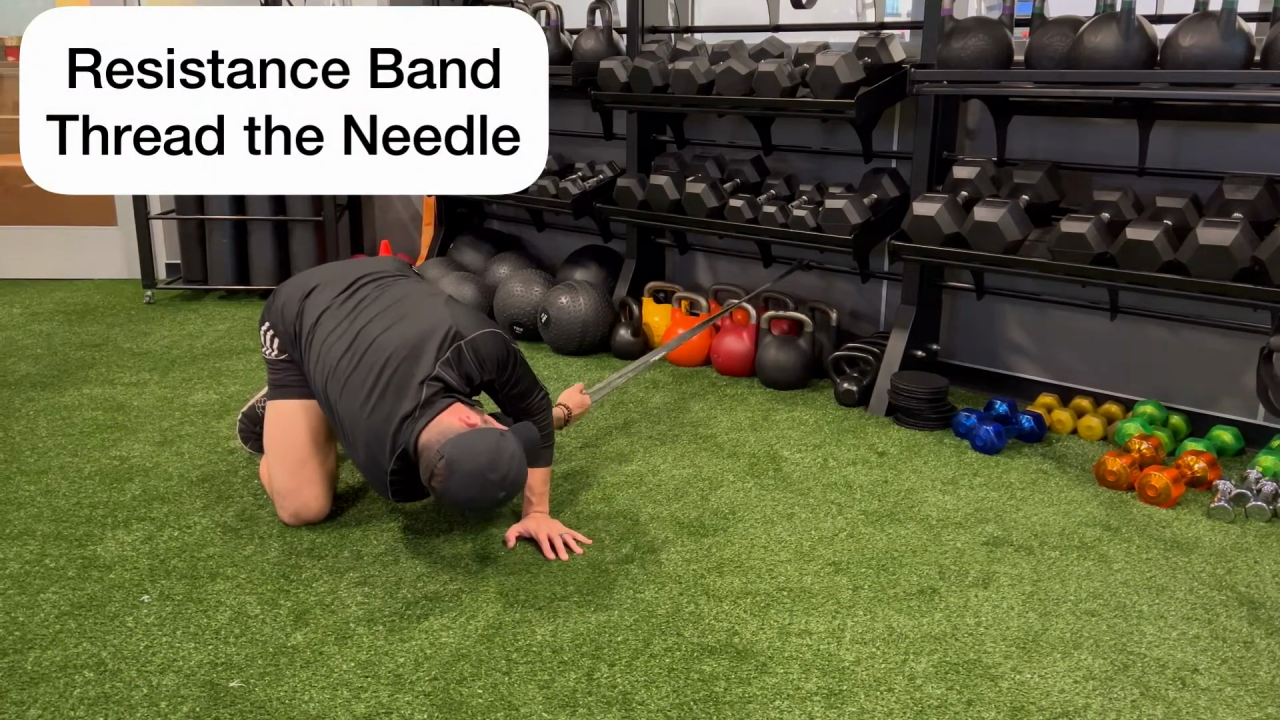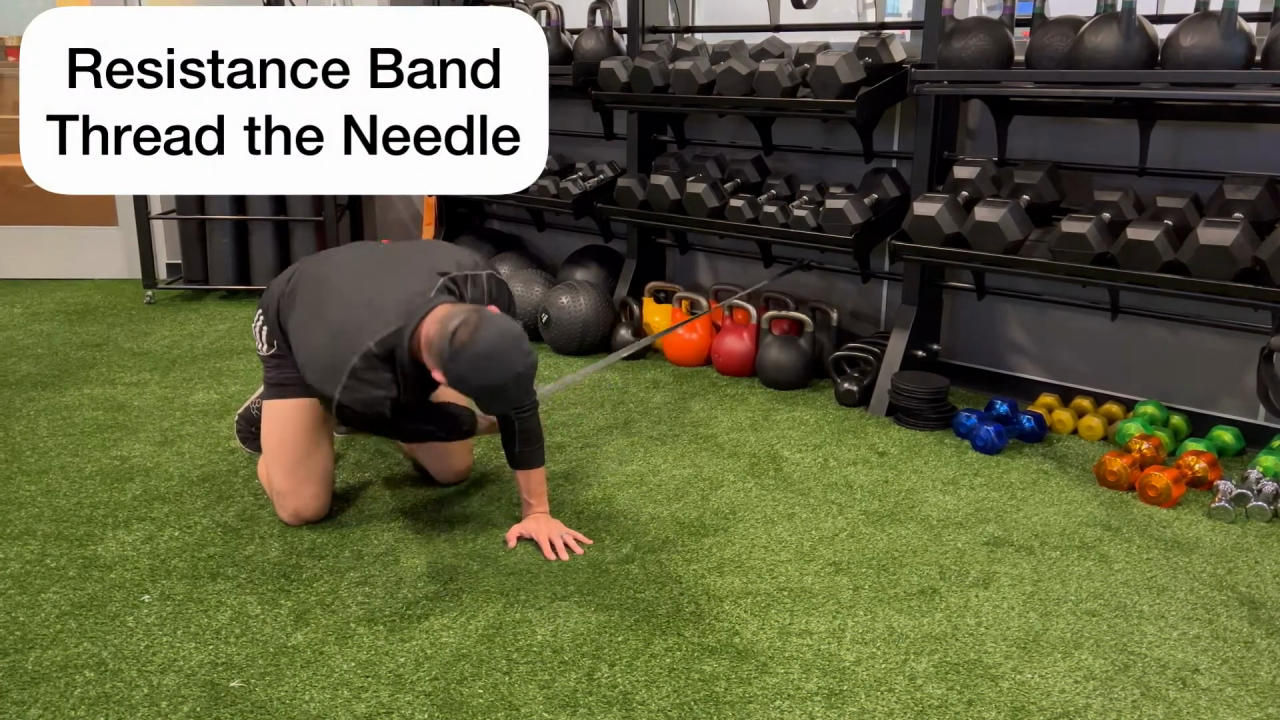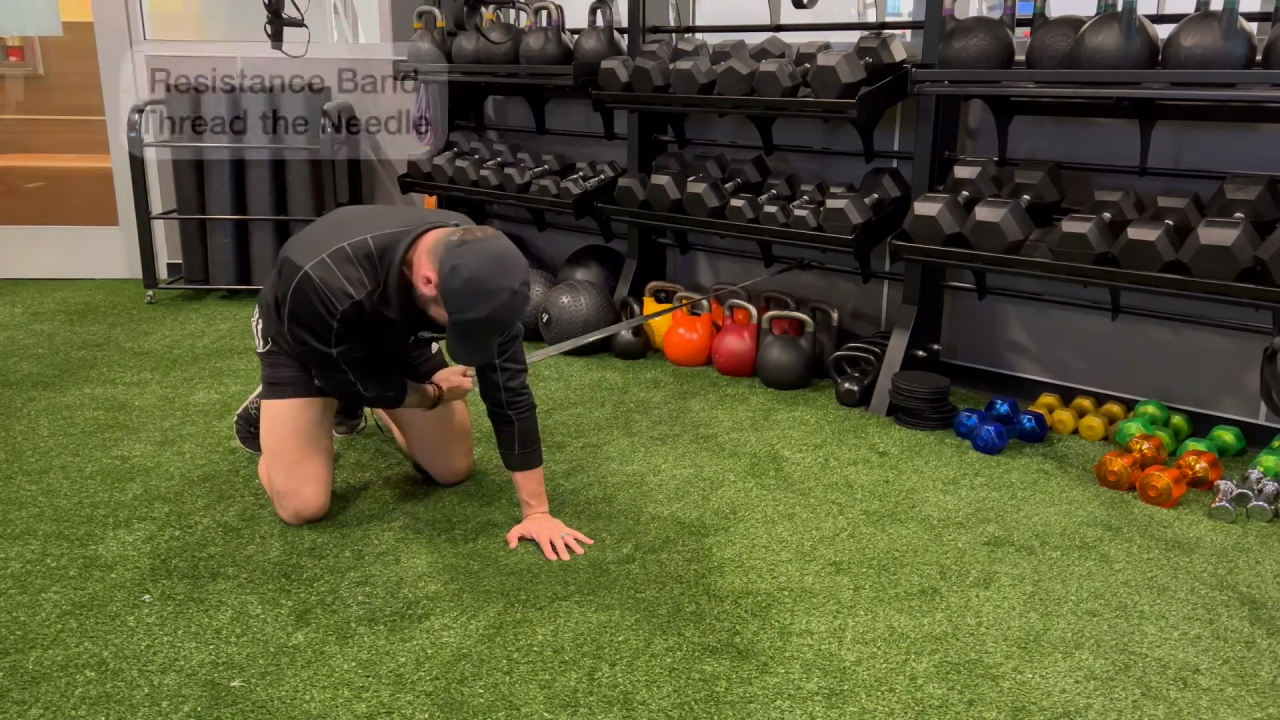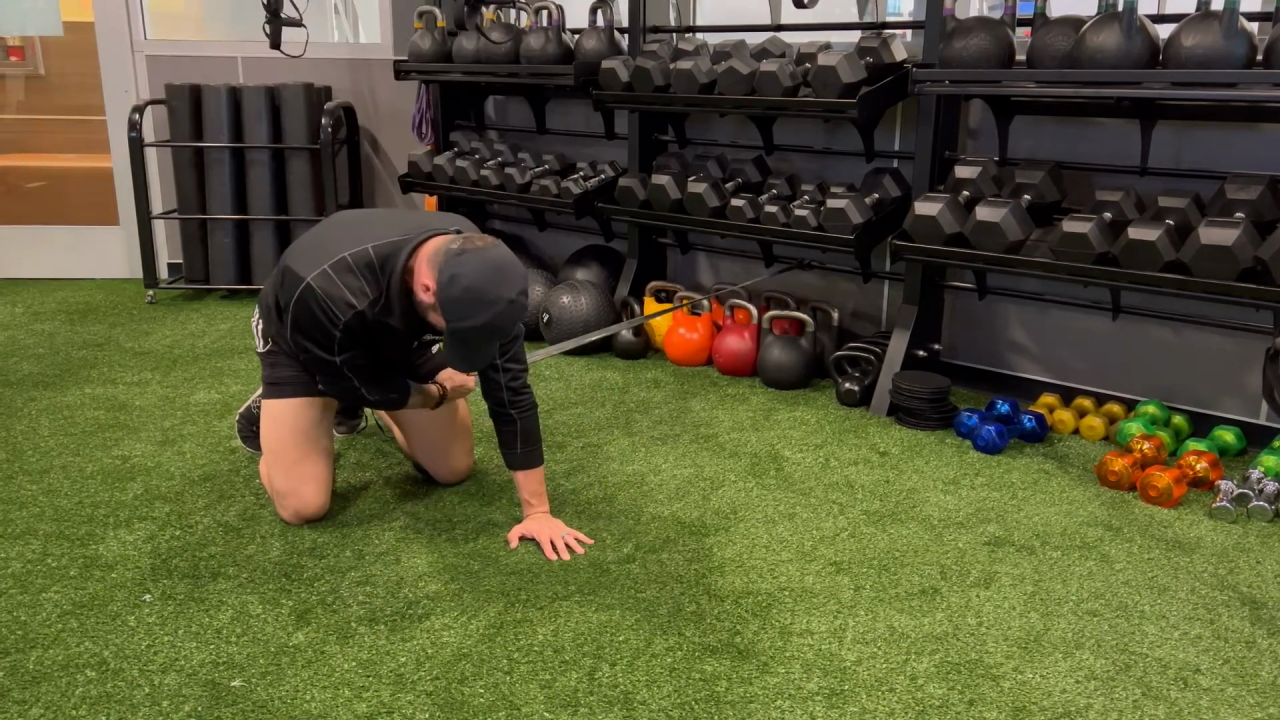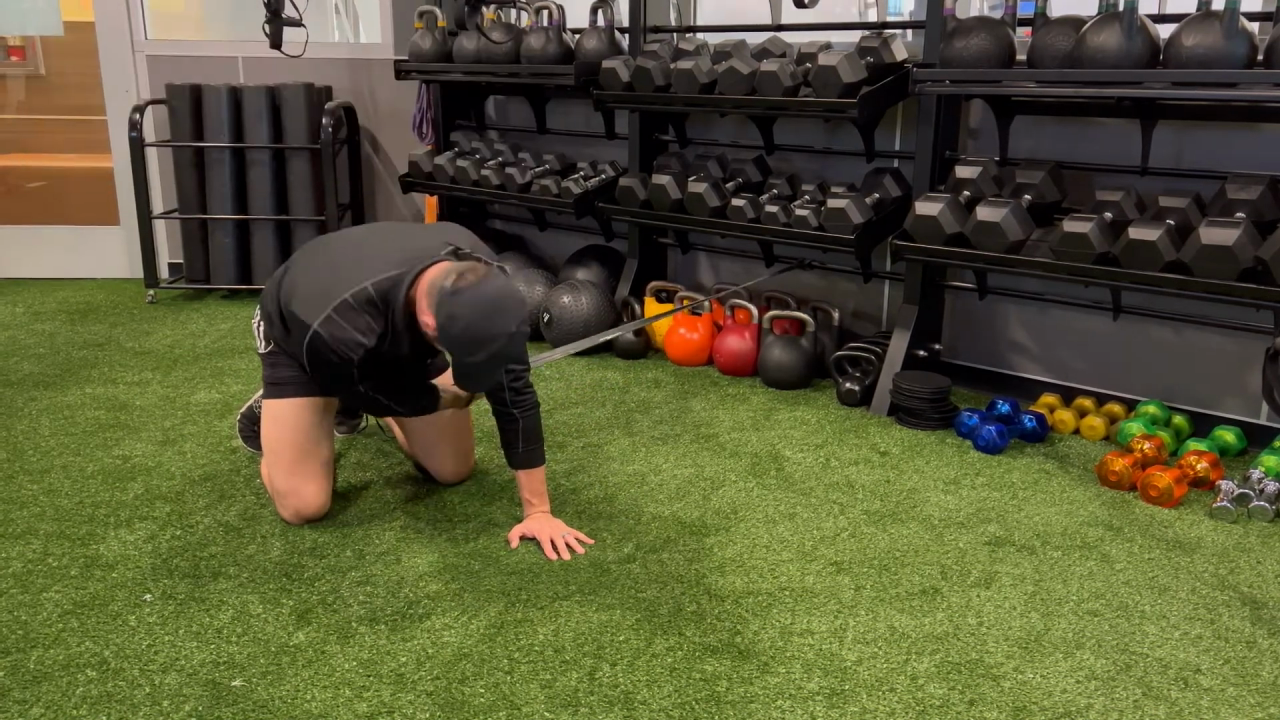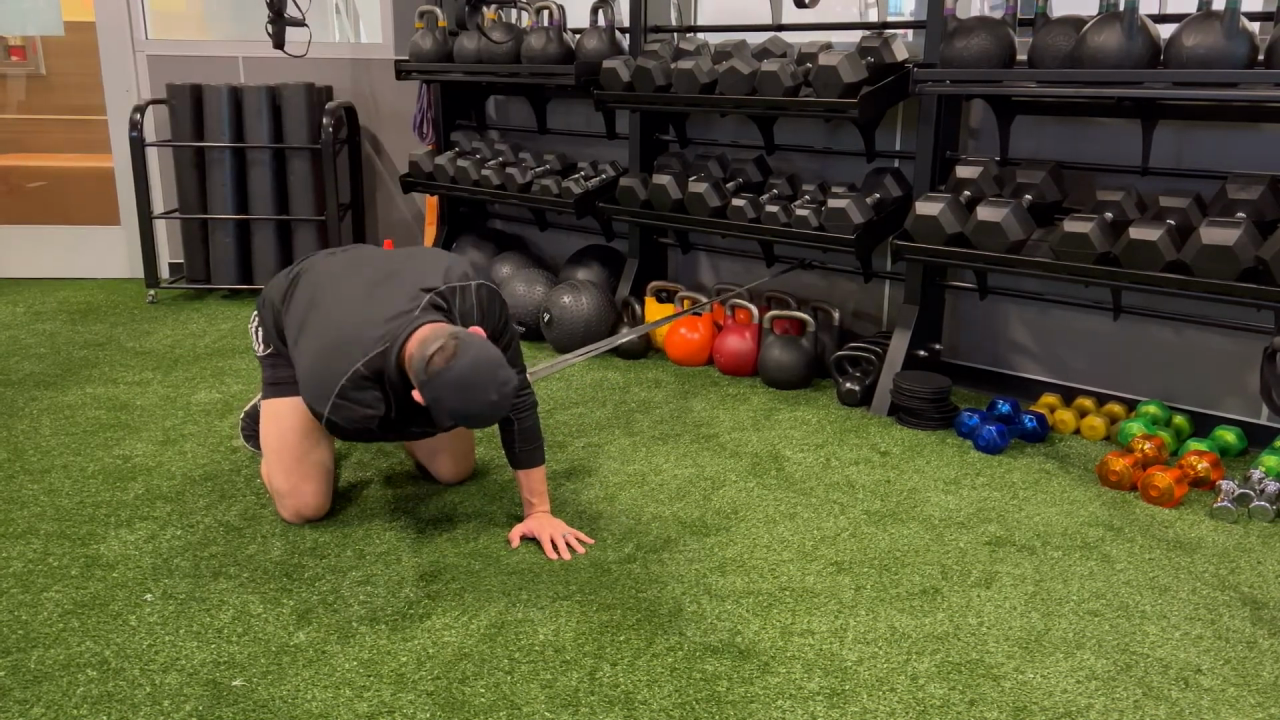
dt=0.5s
person 1, frame 1
left shoulder: (479, 344)
left elbow: (532, 408)
left wrist: (537, 512)
right wrist: (564, 413)
left knee: (466, 472)
right knee: (302, 509)
right ankle: (273, 412)
person 1, frame 2
left shoulder: (484, 288)
right shoulder: (356, 384)
left elbow: (520, 401)
right elbow: (430, 423)
left wrist: (537, 511)
right wrist: (489, 423)
left knee: (454, 471)
right knee: (302, 508)
right ankle: (269, 410)
person 1, frame 3
left shoulder: (480, 269)
right shoulder: (326, 281)
left elbow: (507, 385)
right elbow: (353, 380)
left wrist: (537, 511)
right wrist: (435, 394)
right hip: (301, 340)
left knee: (454, 471)
right knee: (302, 507)
left ankle: (352, 406)
right ankle: (268, 411)
person 1, frame 4
left shoulder: (479, 271)
right shoulder: (331, 291)
left elbow: (509, 384)
right elbow: (357, 385)
left wrist: (537, 511)
right wrist: (440, 393)
right hip: (300, 341)
left knee: (455, 470)
right knee: (303, 506)
left ankle: (351, 408)
right ankle: (270, 411)
person 1, frame 5
left shoulder: (485, 279)
right shoulder: (336, 329)
left elbow: (514, 390)
right elbow: (388, 400)
left wrist: (538, 510)
right wrist: (461, 394)
right hip: (298, 338)
left knee: (454, 471)
right knee: (303, 506)
left ankle: (351, 406)
right ankle: (271, 409)
person 1, frame 6
left shoulder: (474, 297)
right shoulder: (342, 400)
left elbow: (516, 396)
left wrist: (538, 510)
left knee: (455, 471)
right knee: (303, 507)
right ankle: (271, 411)
